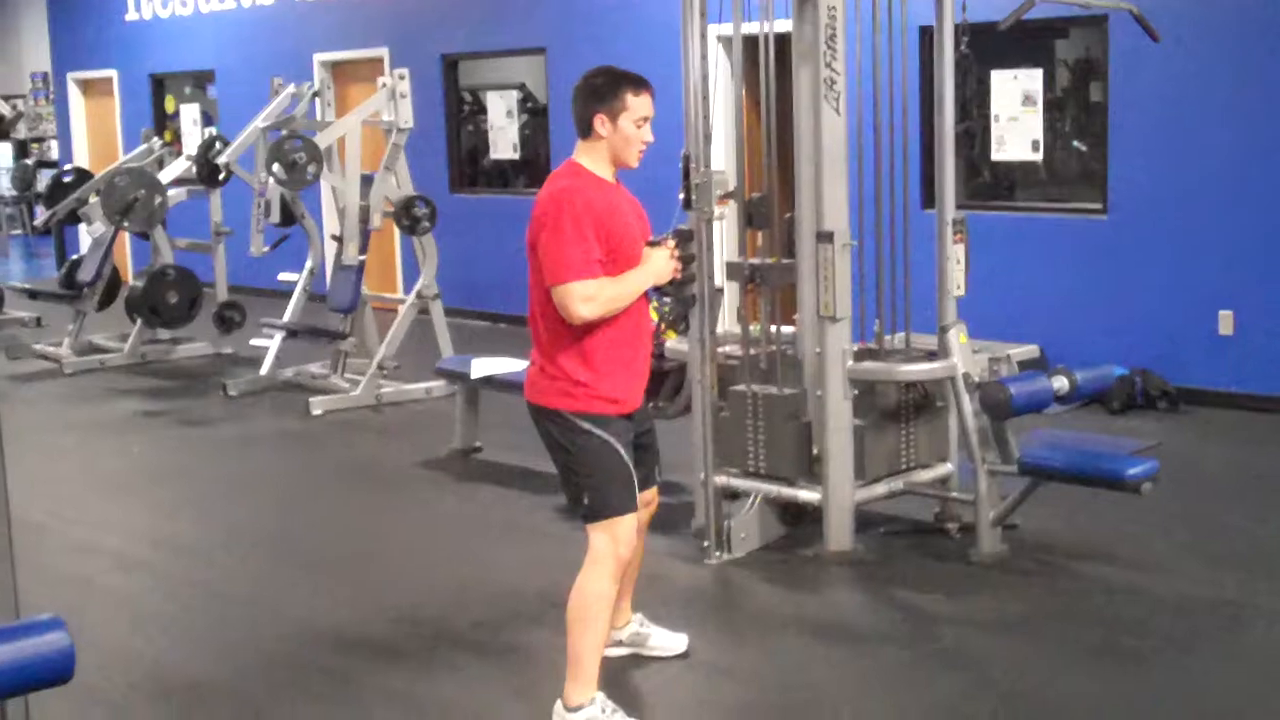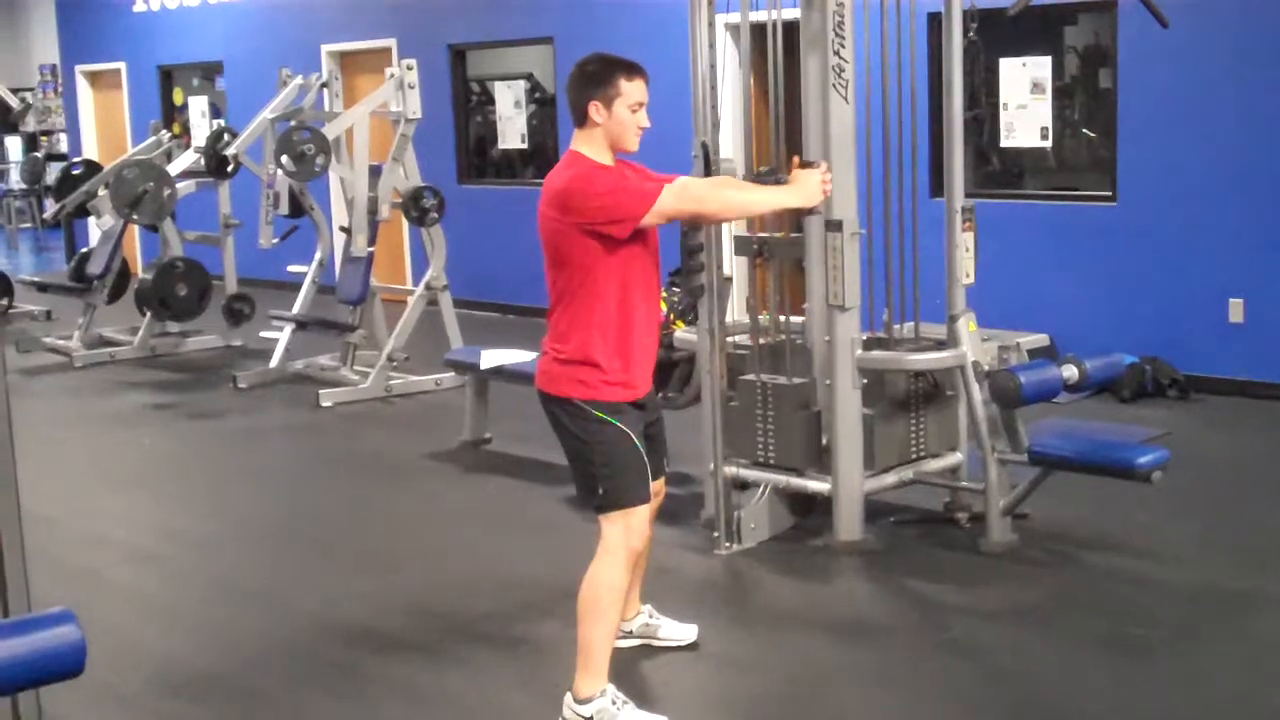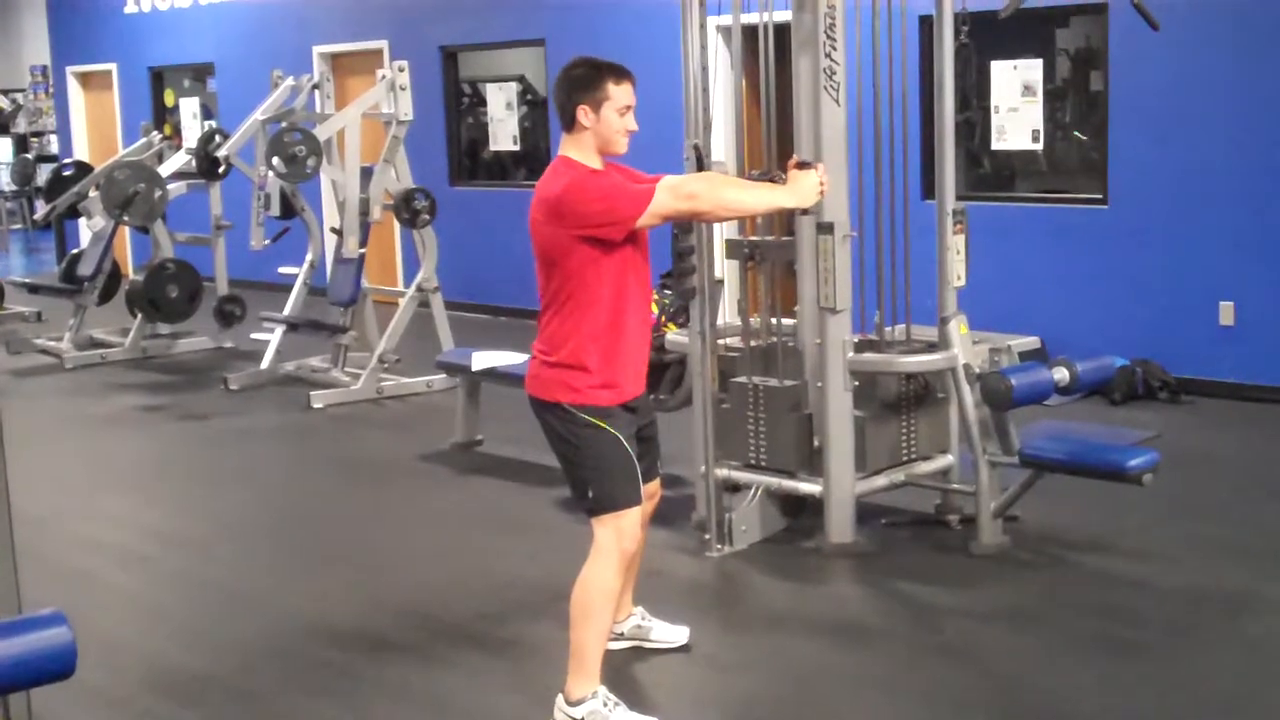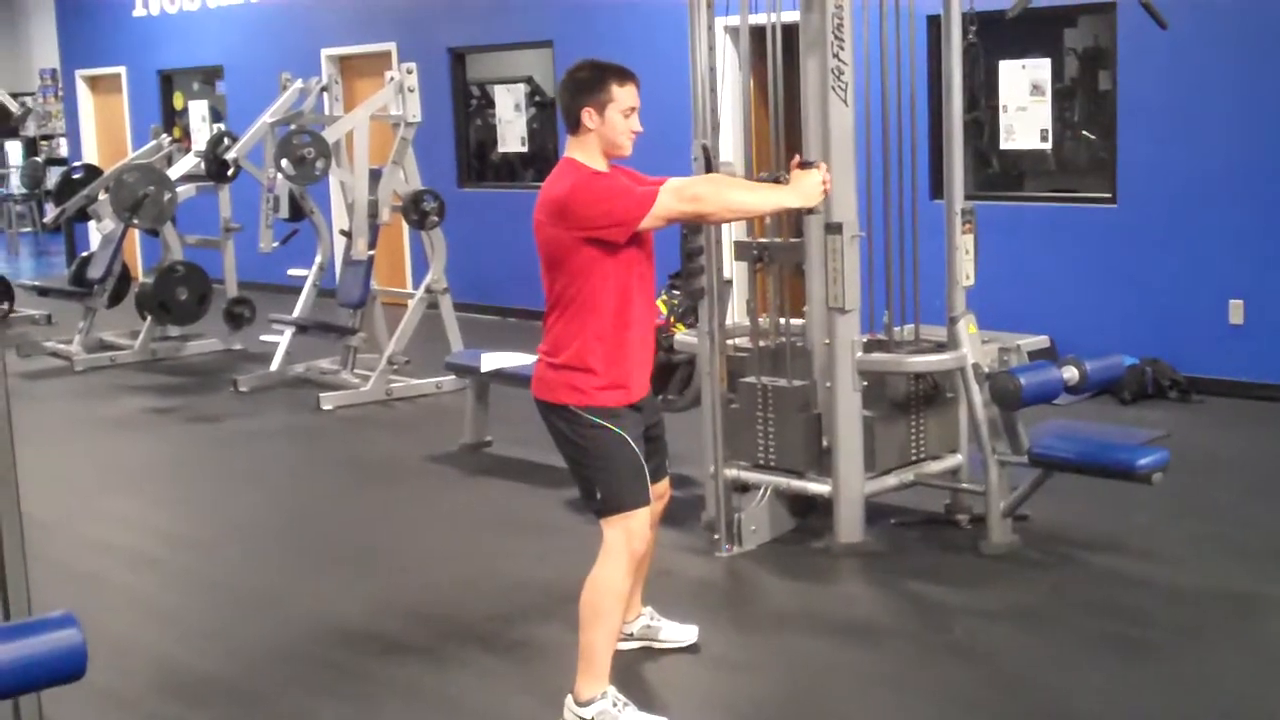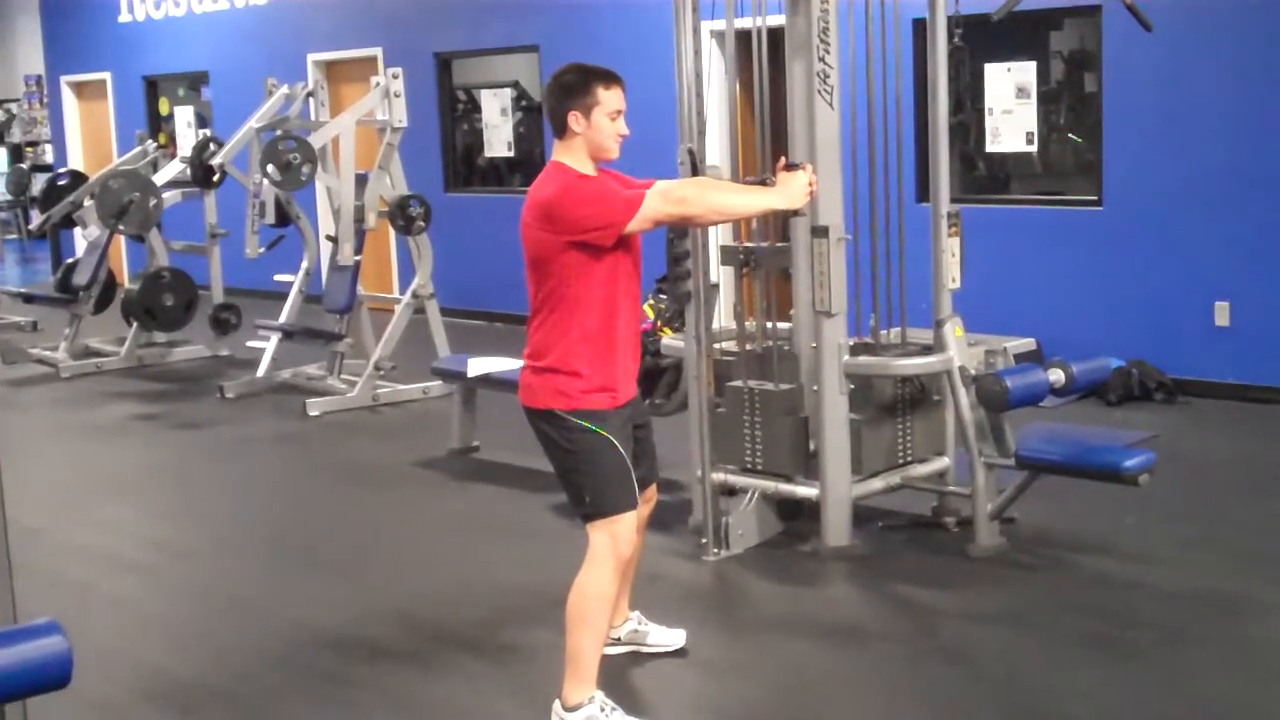
dt=0.7s
person 1, frame 1
left shoulder: (611, 191)
right shoulder: (568, 199)
right elbow: (580, 303)
left wrist: (657, 263)
right wrist: (650, 272)
left hip: (619, 391)
right hip: (581, 400)
left knee: (641, 506)
right knee: (613, 540)
left ankle: (620, 625)
person 1, frame 2
left shoulder: (619, 175)
right shoulder: (581, 184)
left elbow: (700, 190)
right elbow: (697, 203)
left wrist: (788, 189)
right wrist: (793, 198)
left hip: (625, 377)
right hip: (589, 386)
left knee: (648, 495)
right knee: (624, 528)
left ankle: (628, 617)
person 1, frame 3
left shoulder: (609, 178)
right shoulder: (572, 190)
left elbow: (692, 187)
right elbow: (690, 202)
left wrist: (780, 187)
right wrist: (789, 197)
left hip: (617, 381)
right hip: (580, 390)
left knee: (644, 495)
right knee: (618, 531)
left ankle: (621, 619)
person 1, frame 4
left shoulder: (614, 180)
right shoulder: (577, 191)
left elbow: (696, 189)
right elbow: (693, 203)
left wrist: (785, 186)
right wrist: (794, 196)
left hip: (624, 382)
right hip: (586, 392)
left knee: (655, 494)
right knee: (627, 531)
left ankle: (631, 619)
person 1, frame 5
left shoulder: (601, 184)
right shoulder: (563, 195)
left elbow: (682, 191)
right elbow: (679, 207)
left wrist: (771, 190)
right wrist: (779, 199)
left hip: (611, 386)
right hip: (573, 395)
left knee: (640, 500)
right knee: (613, 535)
left ankle: (618, 623)
